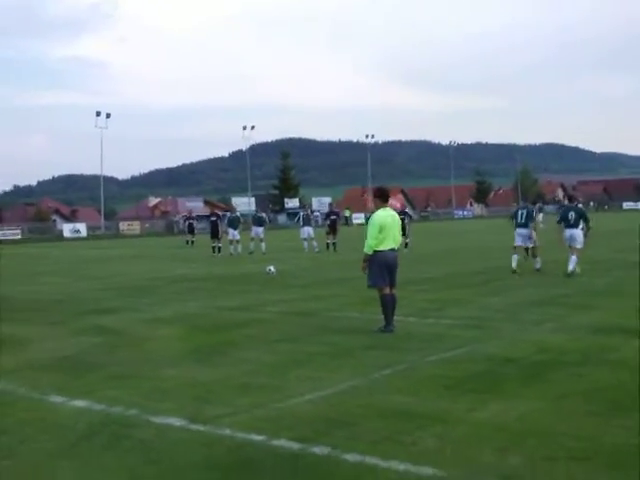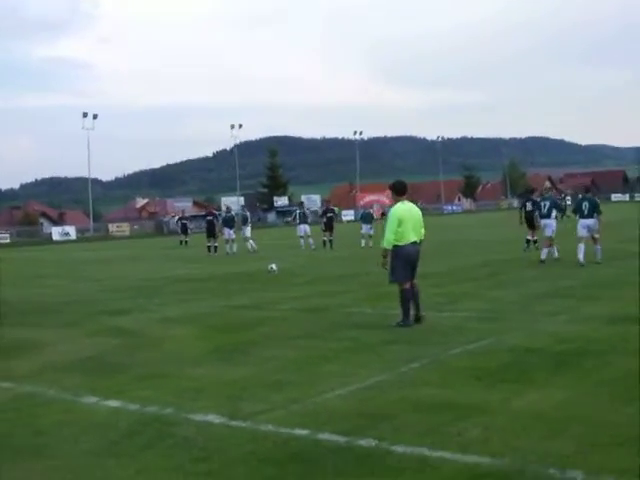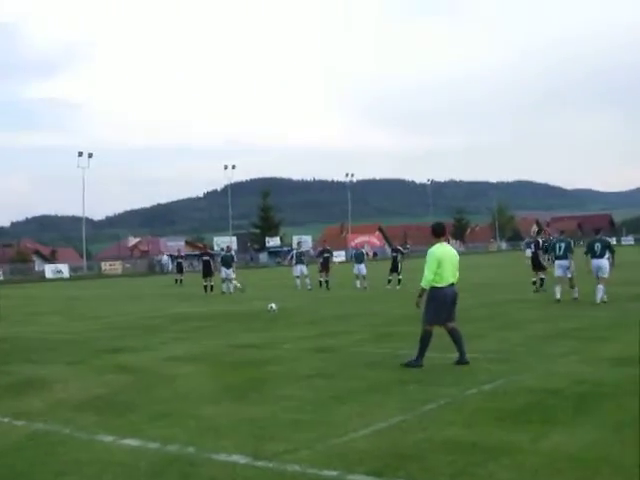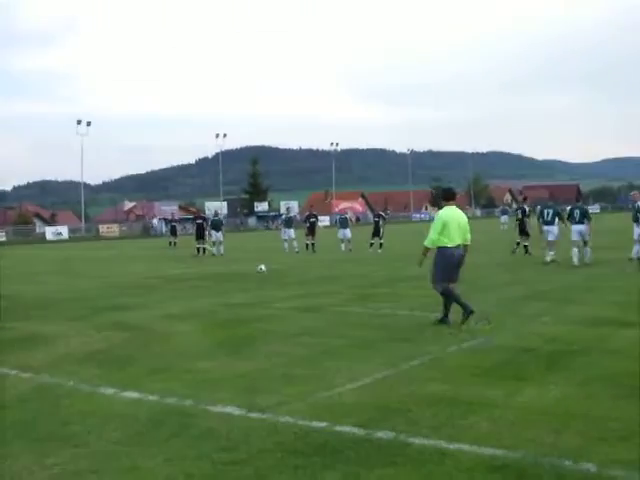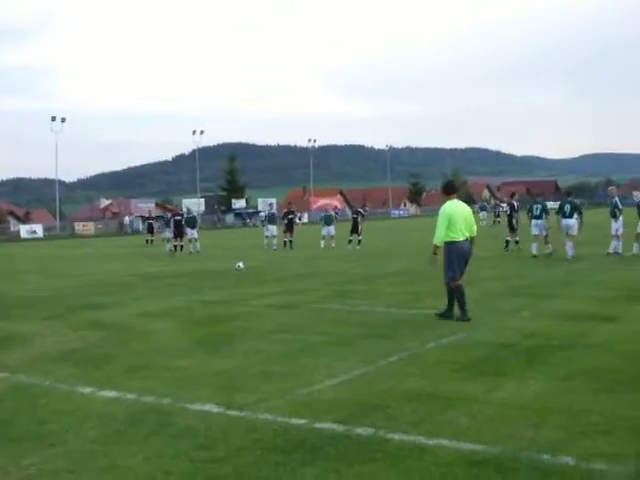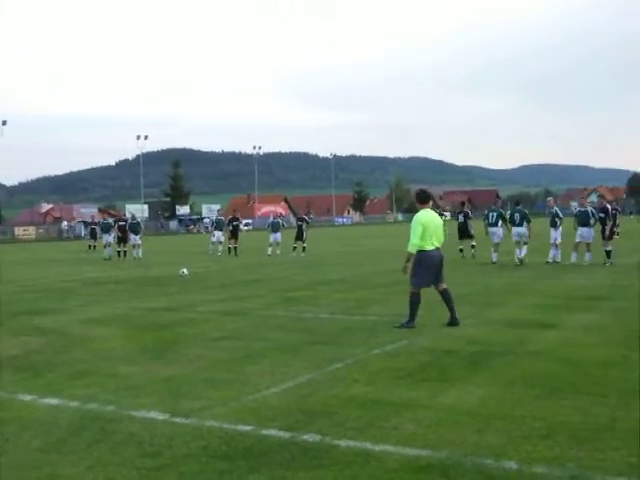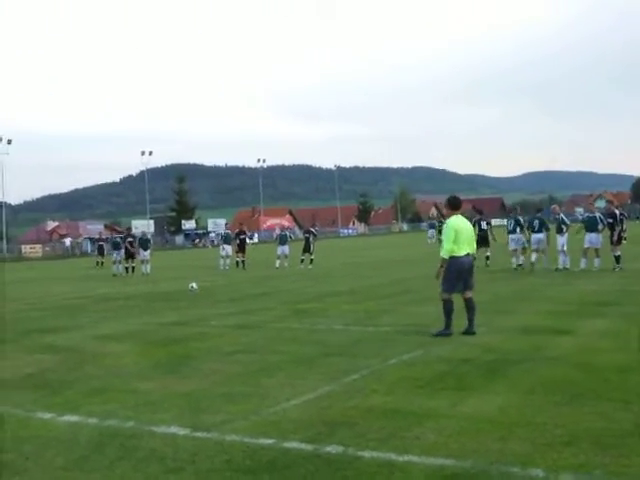
dt=0.5s
person 1, frame 1
left shoulder: (376, 217)
right shoulder: (395, 216)
left elbow: (371, 242)
right elbow: (399, 238)
left wrist: (365, 260)
left hip: (379, 255)
right hip: (393, 254)
left knee: (383, 290)
right knee: (391, 289)
left ankle: (388, 324)
right ankle: (391, 322)
person 1, frame 2
left shoulder: (395, 211)
right shoulder: (416, 209)
left elbow: (389, 236)
right elbow: (421, 232)
left wrist: (384, 256)
left hip: (401, 249)
right hip: (415, 248)
left knee: (404, 284)
right knee: (411, 281)
left ankle: (406, 319)
right ankle: (417, 312)
person 1, frame 3
left shoulder: (434, 251)
right shoulder: (453, 251)
left elbow: (428, 276)
left wrist: (420, 296)
left hip: (438, 291)
right hip: (452, 290)
left knee: (428, 325)
right knee: (450, 324)
left ankle: (418, 359)
right ankle: (462, 356)
person 1, frame 4
left shoulder: (441, 214)
right shoulder: (462, 215)
left elbow: (432, 237)
right elbow: (467, 238)
left wrist: (423, 254)
right wrist: (464, 255)
left hip: (444, 252)
right hip: (457, 251)
left knee: (439, 285)
right knee: (448, 284)
left ankle: (466, 307)
right ankle: (445, 317)
person 1, frame 5
left shoulder: (445, 209)
right shoulder: (466, 207)
left elbow: (440, 234)
right elbow: (473, 230)
left wrist: (434, 252)
right wrist: (470, 246)
left hip: (453, 246)
right hip: (465, 245)
left knee: (454, 281)
right knee: (452, 279)
left ankle: (464, 313)
right ankle: (449, 311)
person 1, frame 6
left shoulder: (418, 217)
right shoulder: (437, 217)
left elbow: (414, 242)
left wrist: (407, 261)
left hip: (424, 255)
right hip: (437, 254)
left knee: (415, 288)
right knee: (440, 286)
left ankle: (411, 321)
right ankle: (454, 317)
person 1, frame 7
left shoulder: (450, 223)
right shoulder: (467, 223)
left elbow: (447, 248)
right elbow: (473, 246)
left wrist: (441, 266)
left hip: (455, 261)
right hip: (468, 260)
left knee: (446, 294)
right knee: (467, 293)
left ankle: (447, 328)
right ankle: (471, 326)
